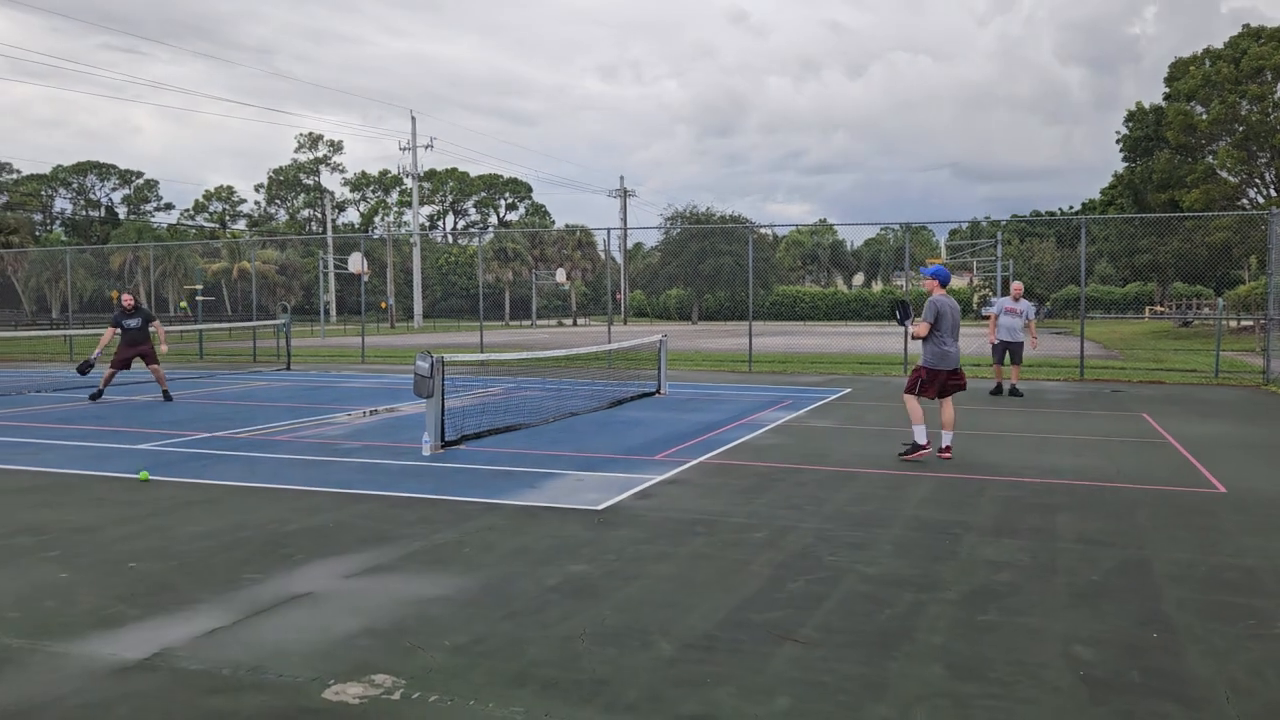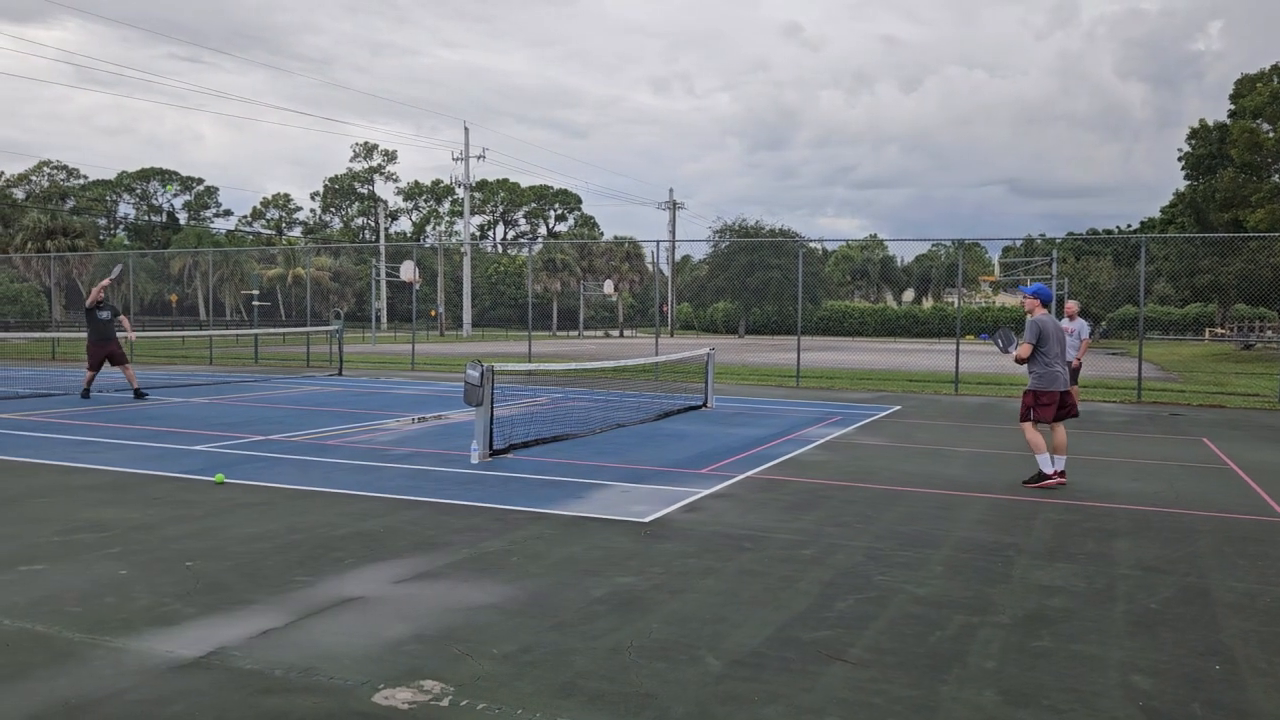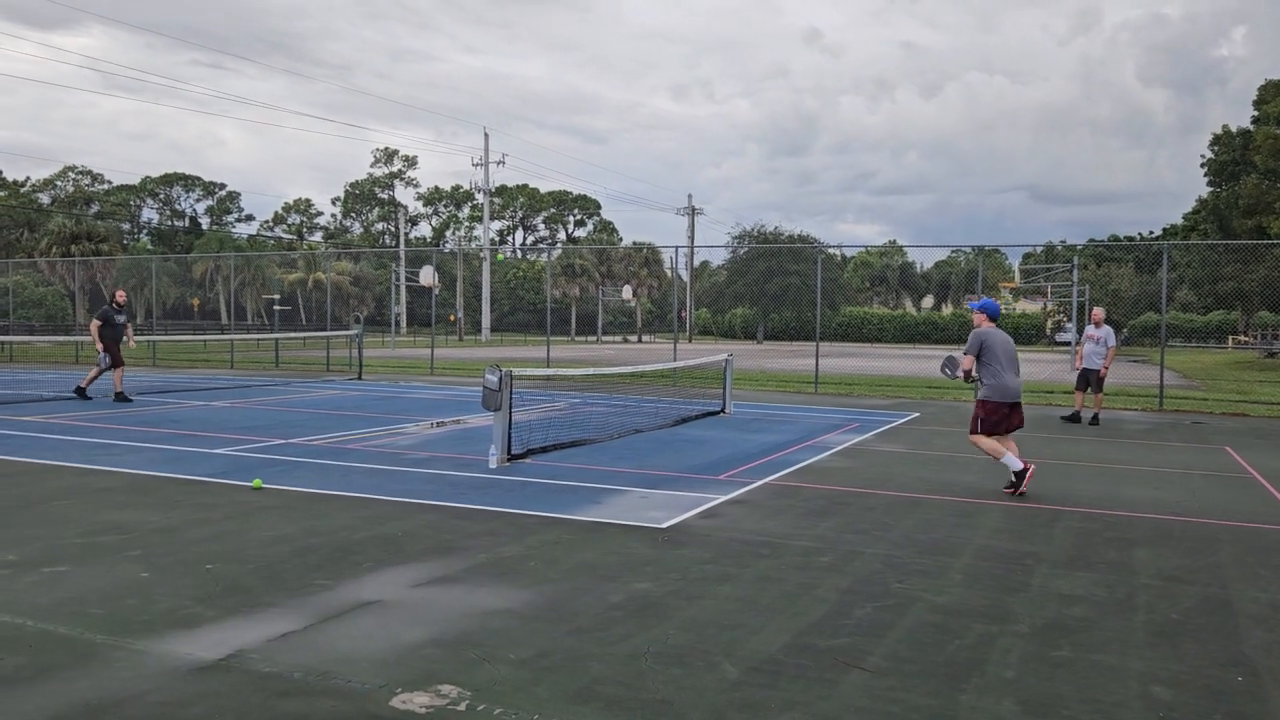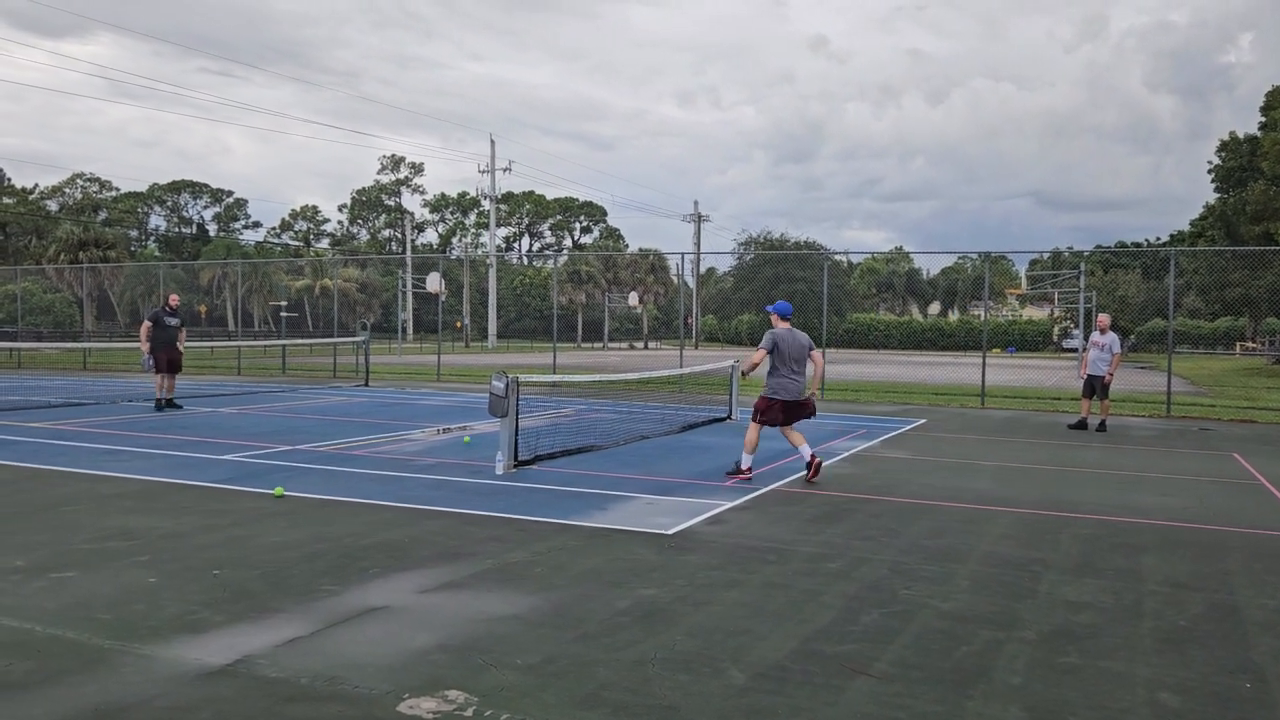
dt=1s
person 1, frame 1
left shoulder: (933, 302)
right shoulder: (953, 303)
left elbow: (922, 332)
left wrist: (913, 331)
right wrist: (919, 328)
left hip: (933, 361)
right hip: (952, 360)
left knee: (910, 396)
right knee: (945, 401)
left ankle: (921, 442)
right ankle: (945, 447)
person 1, frame 2
left shoulder: (1034, 322)
right shoulder: (1055, 323)
left elbow: (1024, 353)
left wrist: (1016, 357)
right wrist: (1023, 357)
left hip: (1042, 383)
right hip: (1061, 381)
left knee: (1028, 425)
right knee: (1057, 425)
left ankle: (1046, 472)
right ankle: (1059, 471)
person 1, frame 3
left shoulder: (978, 334)
right shoulder: (1006, 338)
left elbow: (967, 366)
left wrist: (967, 375)
right wrist: (976, 375)
left hip: (993, 394)
right hip: (1013, 393)
left knee: (977, 437)
right knee: (1003, 436)
left ankle: (1019, 468)
right ankle: (1016, 481)
person 1, frame 4
left shoulder: (773, 335)
right shoulder: (804, 337)
left elbow: (757, 359)
right elbow: (819, 362)
left wrist: (745, 371)
right wrist: (813, 389)
left hip: (776, 392)
right hip: (797, 394)
left knee: (754, 426)
right knee: (787, 428)
left ankle: (744, 468)
right ankle: (810, 458)
